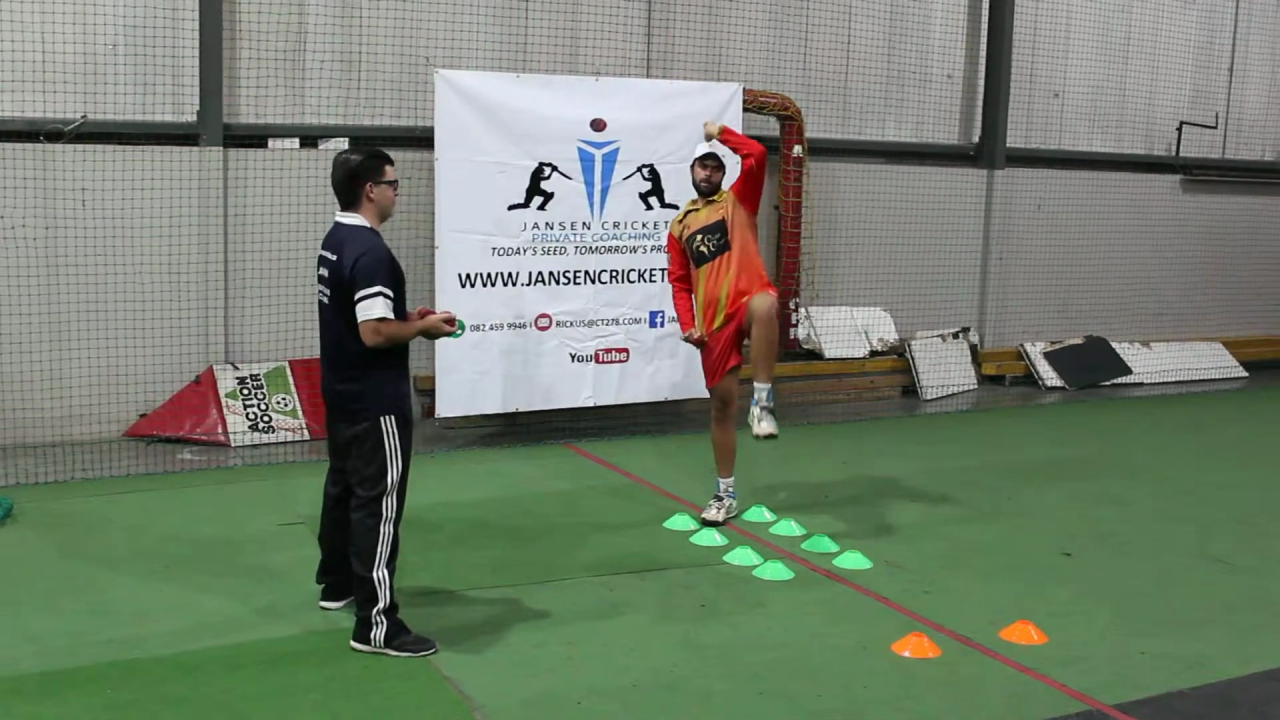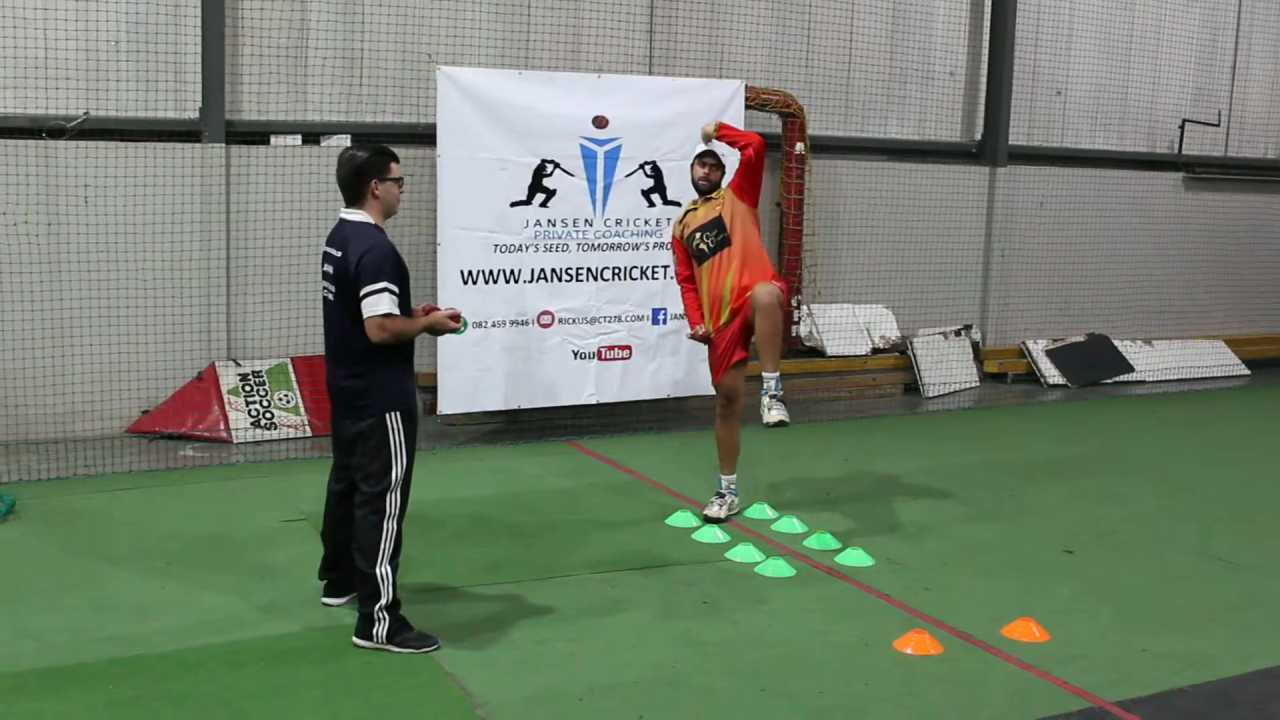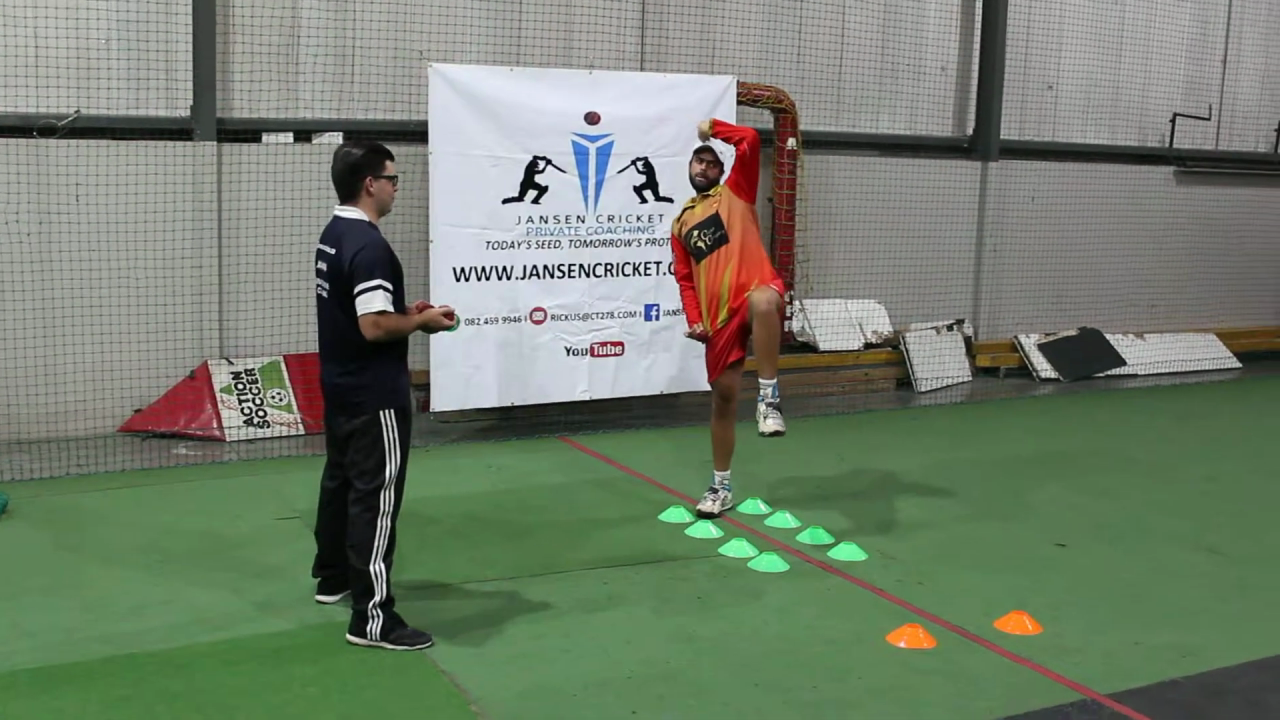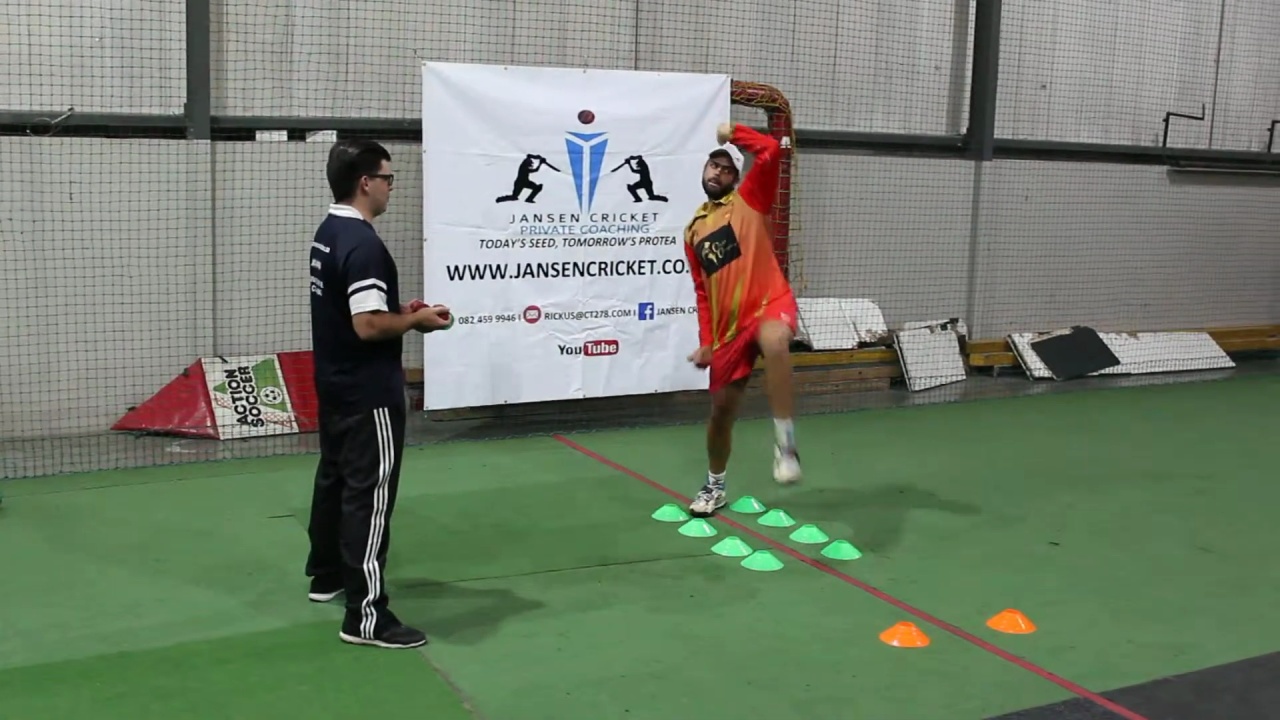
dt=0.4s
person 1, frame 1
left shoulder: (335, 240)
right shoulder: (370, 252)
right elbow: (374, 333)
left wrist: (405, 316)
right wrist: (423, 328)
left hip: (343, 392)
right hip: (375, 401)
left knee: (344, 487)
right knee: (378, 504)
left ankle: (337, 583)
right ankle: (375, 623)
person 1, frame 2
left shoulder: (339, 237)
right shoulder: (375, 248)
right elbow: (380, 329)
left wrist: (411, 313)
right wrist: (428, 323)
left hip: (347, 388)
right hip: (380, 397)
left knee: (347, 483)
right knee: (382, 501)
left ankle: (339, 579)
right ankle: (377, 619)
person 1, frame 3
left shoulder: (333, 235)
right shoulder: (369, 246)
right elbow: (374, 327)
left wrist: (403, 310)
right wrist: (422, 321)
left hip: (341, 386)
right hip: (373, 395)
left knee: (341, 480)
right knee: (375, 498)
left ankle: (333, 577)
right ankle: (371, 617)
person 1, frame 4
left shoulder: (328, 233)
right shoulder: (364, 245)
right elbow: (368, 326)
left wrist: (399, 309)
right wrist: (416, 320)
left hip: (335, 384)
right hip: (368, 394)
left knee: (335, 478)
right knee: (369, 497)
left ankle: (326, 574)
right ankle: (365, 615)
person 2, frame 1
left shoulder: (739, 199)
right shoulder: (680, 225)
left elbow: (757, 155)
right elbow: (679, 281)
left wrist: (720, 133)
right wrist: (687, 324)
left hip: (751, 300)
right hip: (713, 319)
left knee: (765, 308)
right knee: (722, 403)
left ankle: (762, 401)
right ankle: (725, 493)
person 2, frame 2
left shoulder: (739, 195)
right shoulder: (682, 226)
left elbow: (755, 146)
right elbow: (687, 281)
left wrist: (716, 129)
right wrist: (696, 321)
left hip: (755, 301)
right hip: (720, 317)
left knee: (766, 294)
right knee: (727, 399)
left ankle: (772, 391)
right ankle: (728, 490)
person 2, frame 3
left shoulder: (737, 191)
right shoulder: (681, 223)
left elbow: (750, 139)
right elbow: (685, 279)
left wrist: (712, 127)
right wrist: (694, 320)
left hip: (757, 293)
right hip: (719, 316)
left knee: (763, 303)
right knee: (723, 397)
left ankle: (769, 397)
right ankle: (721, 486)
person 2, frame 4
left shoulder: (750, 200)
right shoulder: (694, 231)
left elbow: (771, 151)
left wrist: (732, 133)
right wrist: (706, 343)
left hip: (770, 306)
right hip: (728, 330)
left knee: (774, 342)
right knee: (721, 412)
left ankle: (785, 441)
right ankle: (715, 486)
